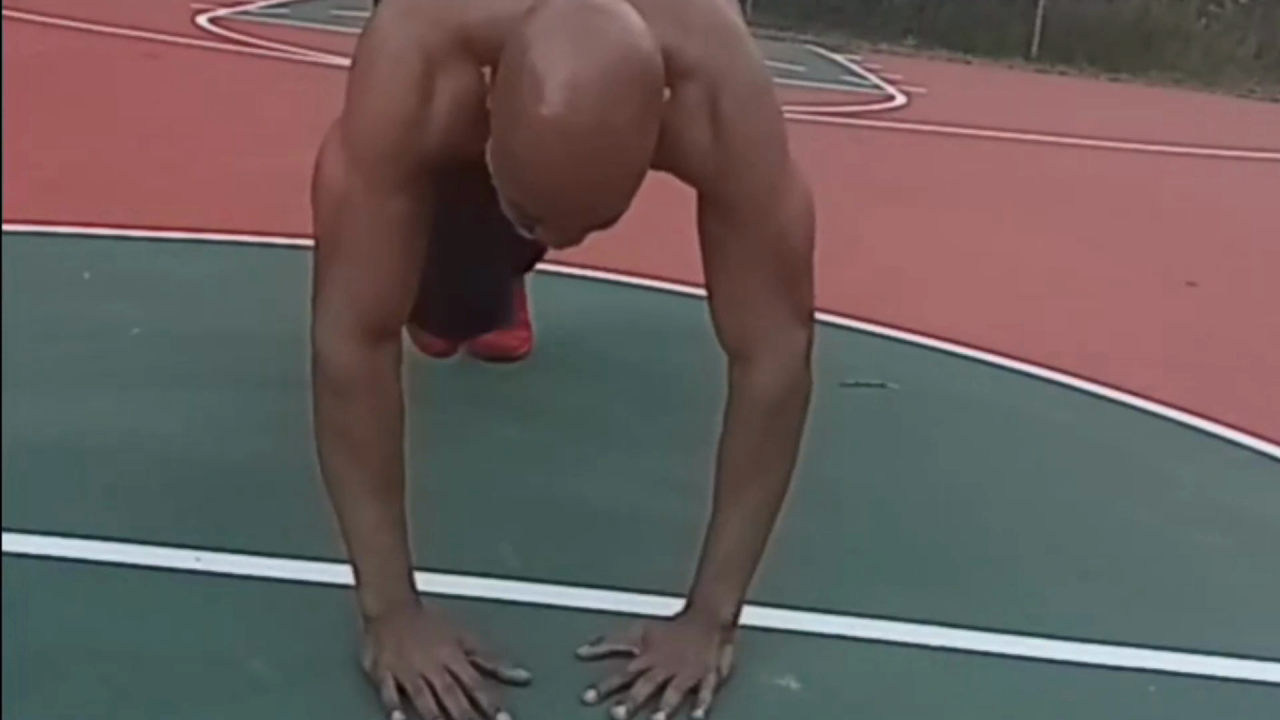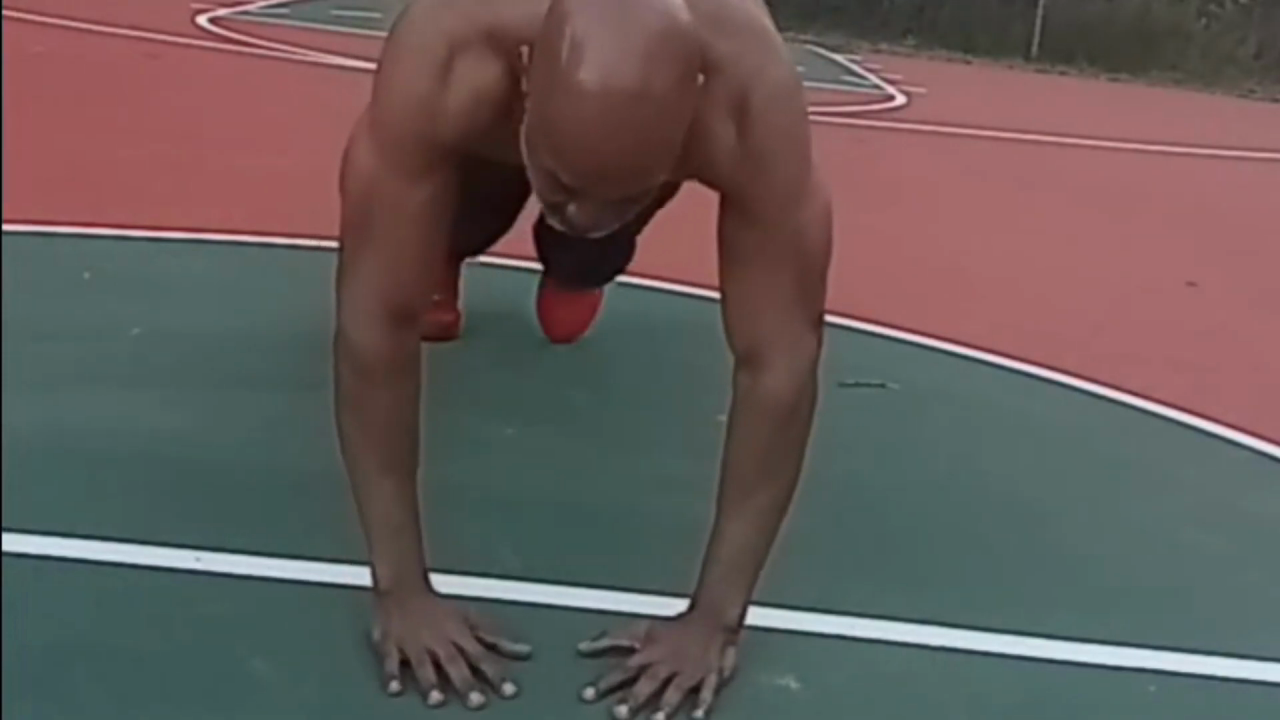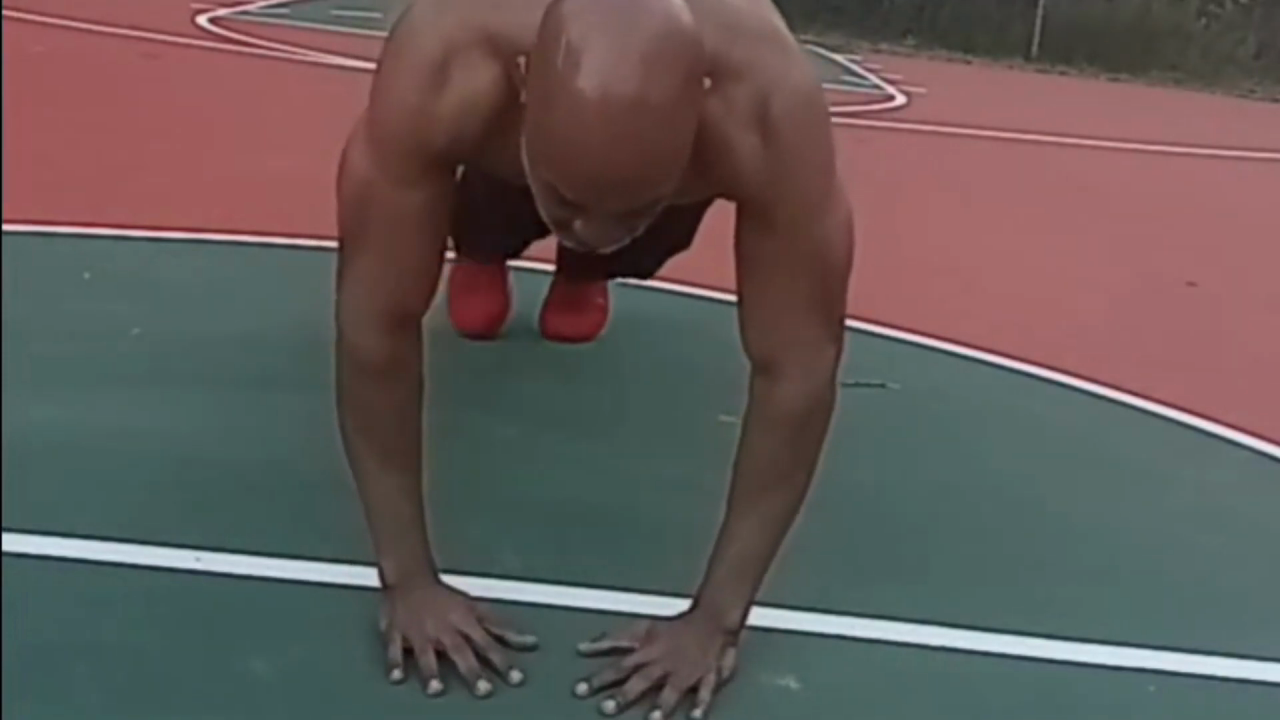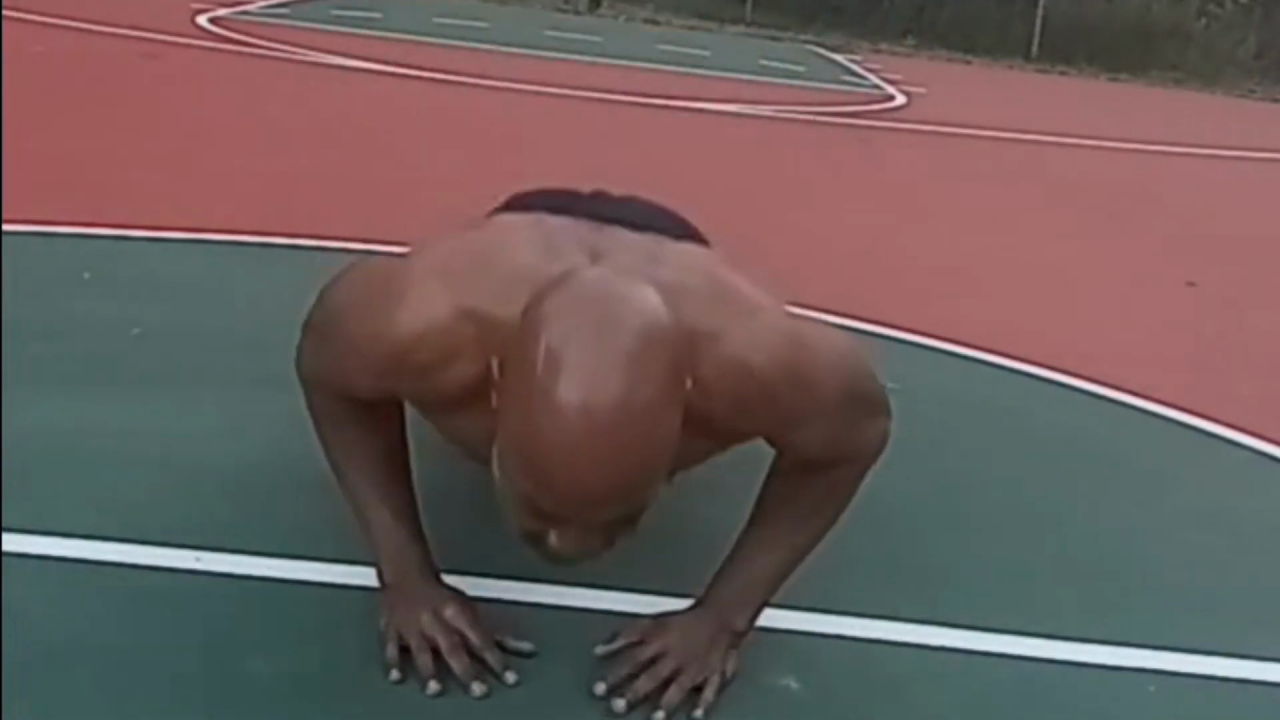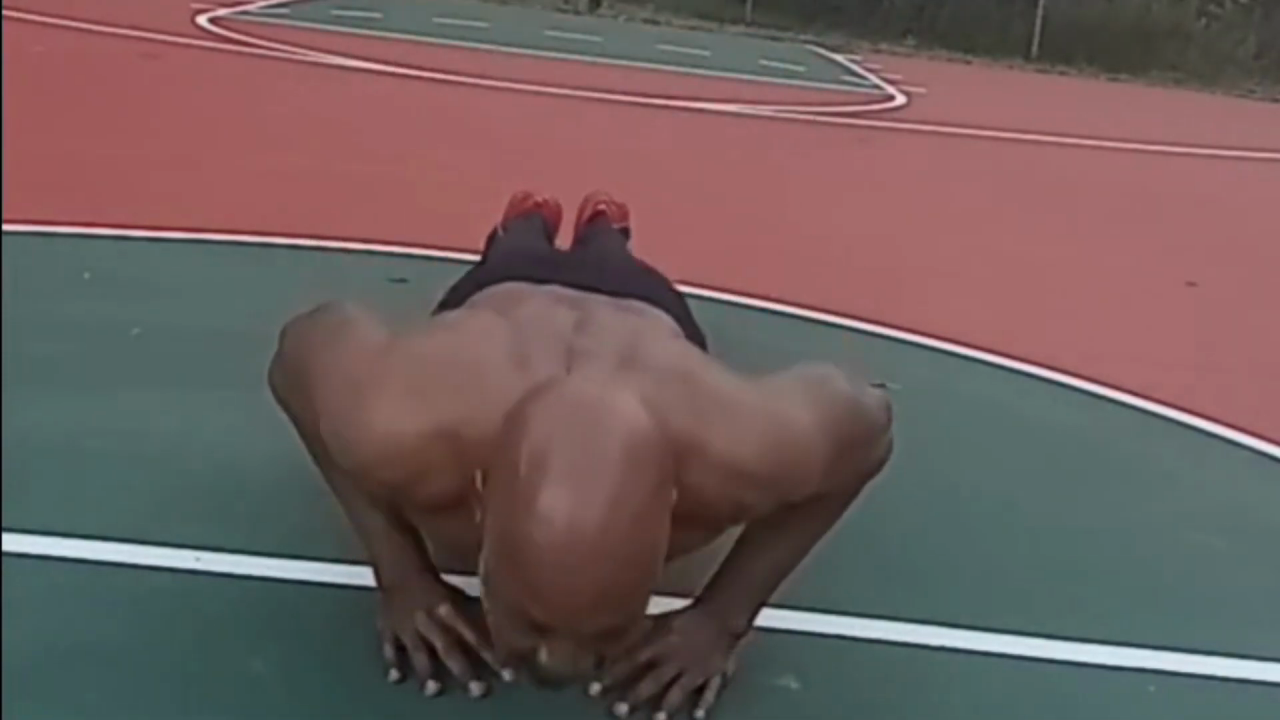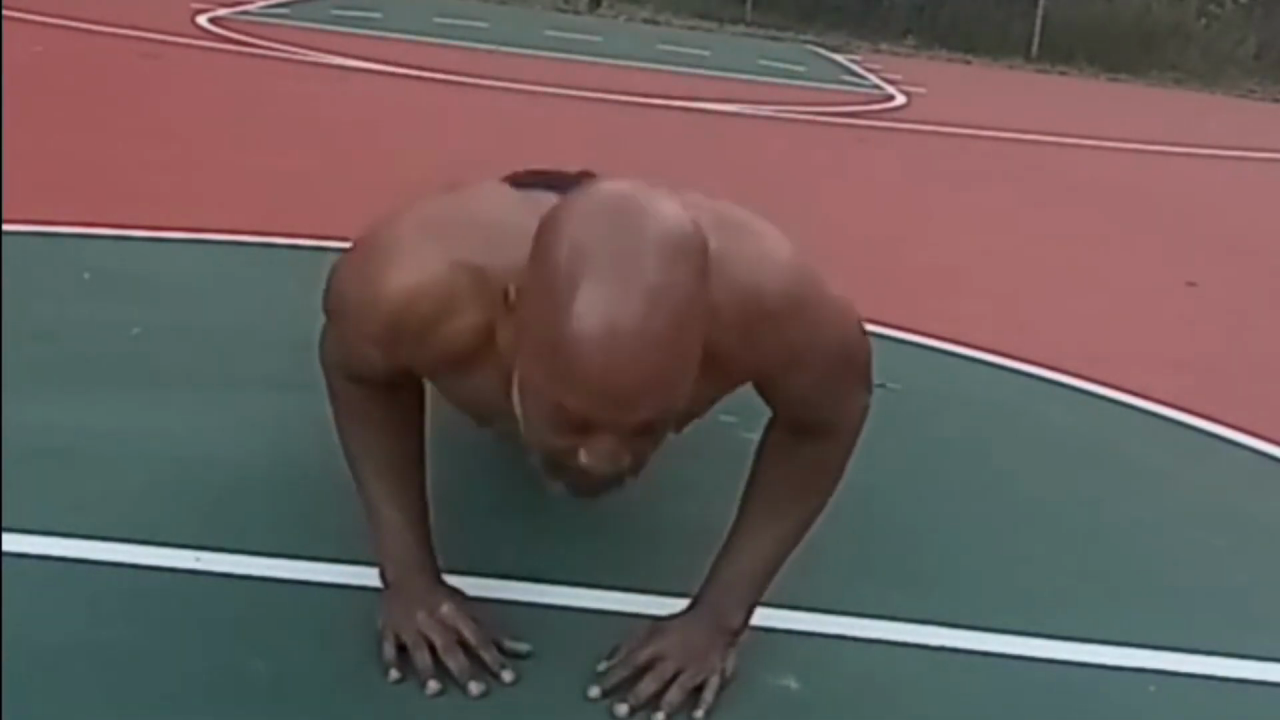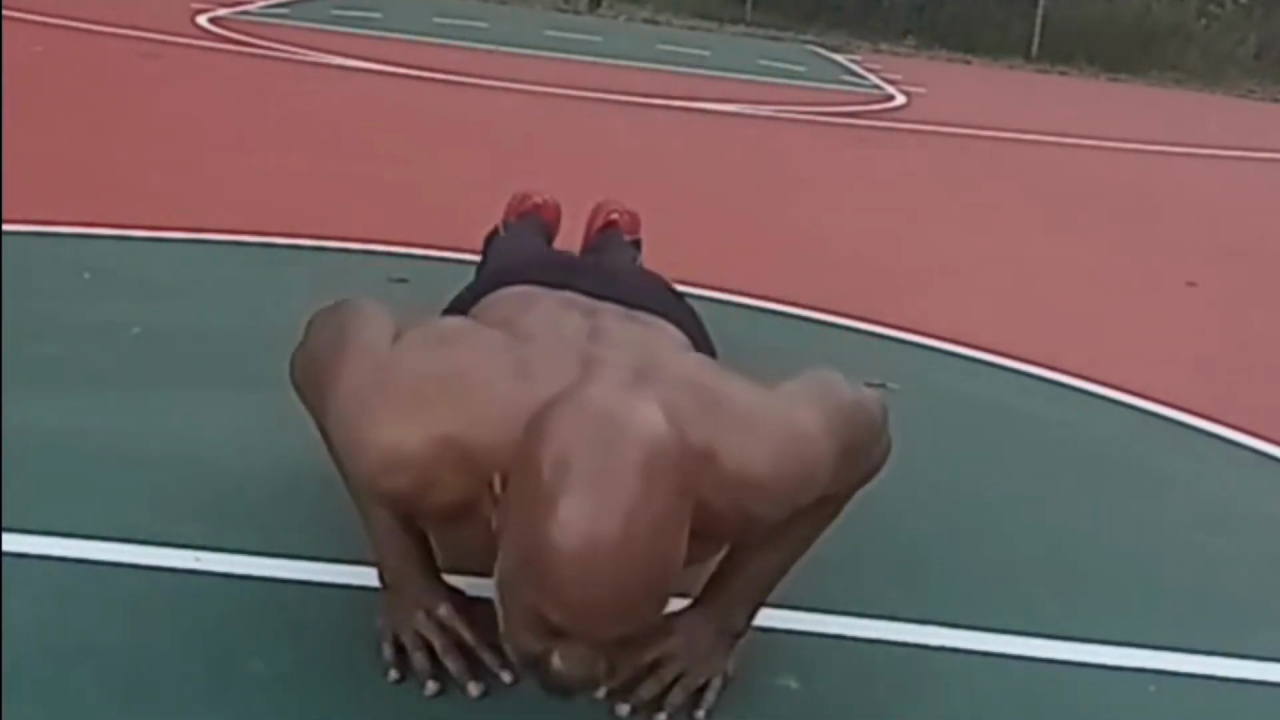
dt=0.5s
person 1, frame 1
left shoulder: (722, 98)
right shoulder: (413, 66)
left elbow: (771, 352)
right elbow: (354, 338)
left wrist: (710, 617)
right wrist: (389, 610)
right knee: (456, 303)
left ankle: (491, 271)
person 1, frame 2
left shoulder: (754, 103)
right shoulder: (441, 67)
left elbow: (778, 362)
right elbow: (375, 324)
left wrist: (715, 615)
right wrist: (400, 590)
left ankle: (576, 270)
right ankle: (442, 262)
person 1, frame 3
left shoulder: (769, 111)
right shoulder: (443, 74)
left elbow: (797, 370)
right elbow: (377, 326)
left wrist: (718, 617)
right wrist: (407, 581)
left ankle: (585, 277)
right ankle: (484, 250)
person 1, frame 4
left shoulder: (752, 357)
right shoulder: (424, 324)
left elbow: (860, 433)
right elbow: (325, 374)
left wrist: (723, 618)
right wrist: (405, 578)
person 1, frame 5
left shoulder: (732, 460)
right shoulder: (404, 431)
left elbow: (869, 423)
right elbow: (300, 351)
left wrist: (723, 620)
right wrist: (401, 581)
left hip: (645, 318)
right hip: (494, 305)
left ankle: (601, 226)
right ankle: (528, 225)
person 1, frame 6
left shoulder: (767, 290)
right shoulder: (417, 283)
left elbow: (828, 421)
right elbow: (357, 373)
left wrist: (719, 616)
right wrist: (407, 576)
person 1, frame 7
left shoulder: (746, 470)
right shoulder: (410, 444)
left elbow: (865, 424)
right elbow: (338, 332)
left wrist: (722, 621)
right wrist: (404, 579)
left hip: (656, 328)
right hip: (499, 315)
left ankle: (613, 236)
right ankle: (526, 225)
